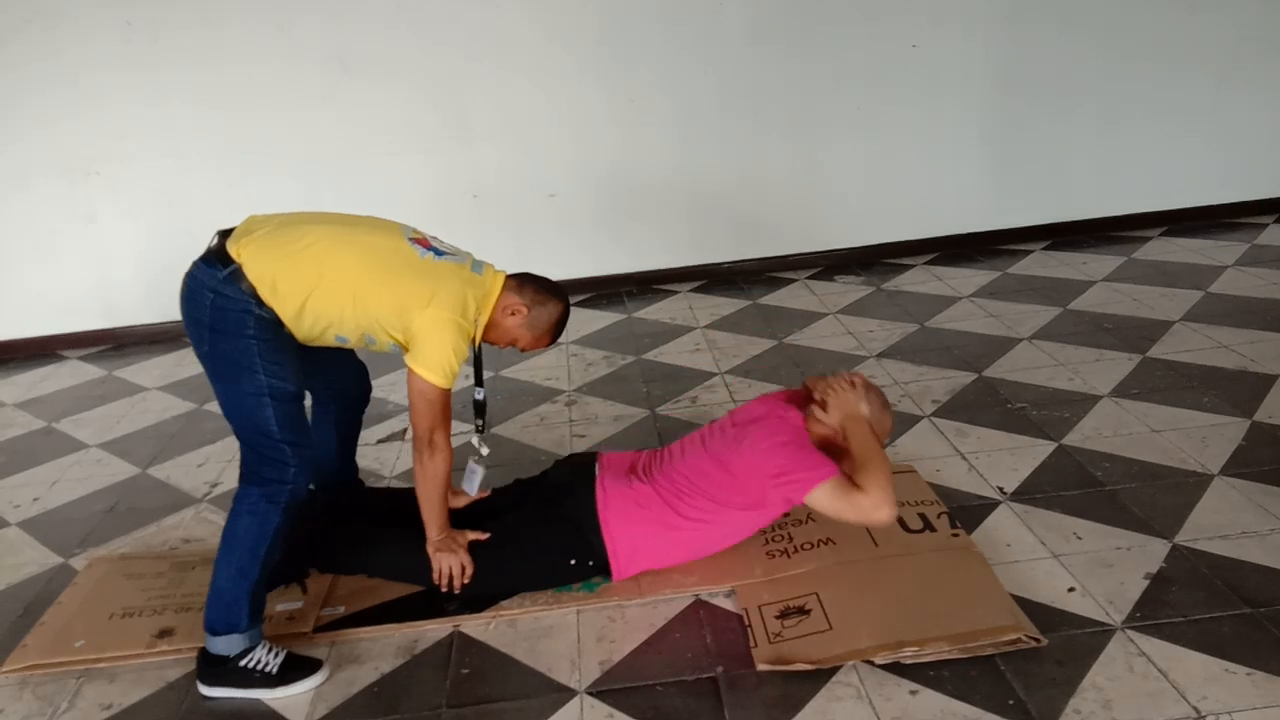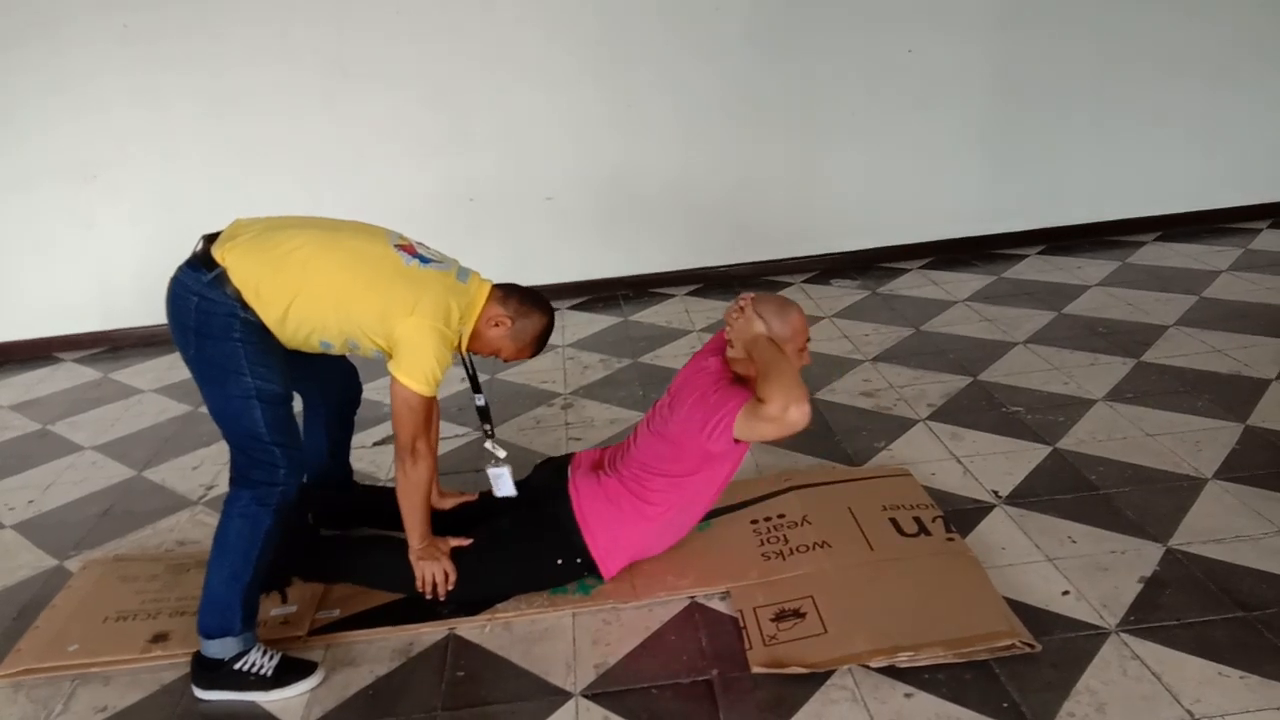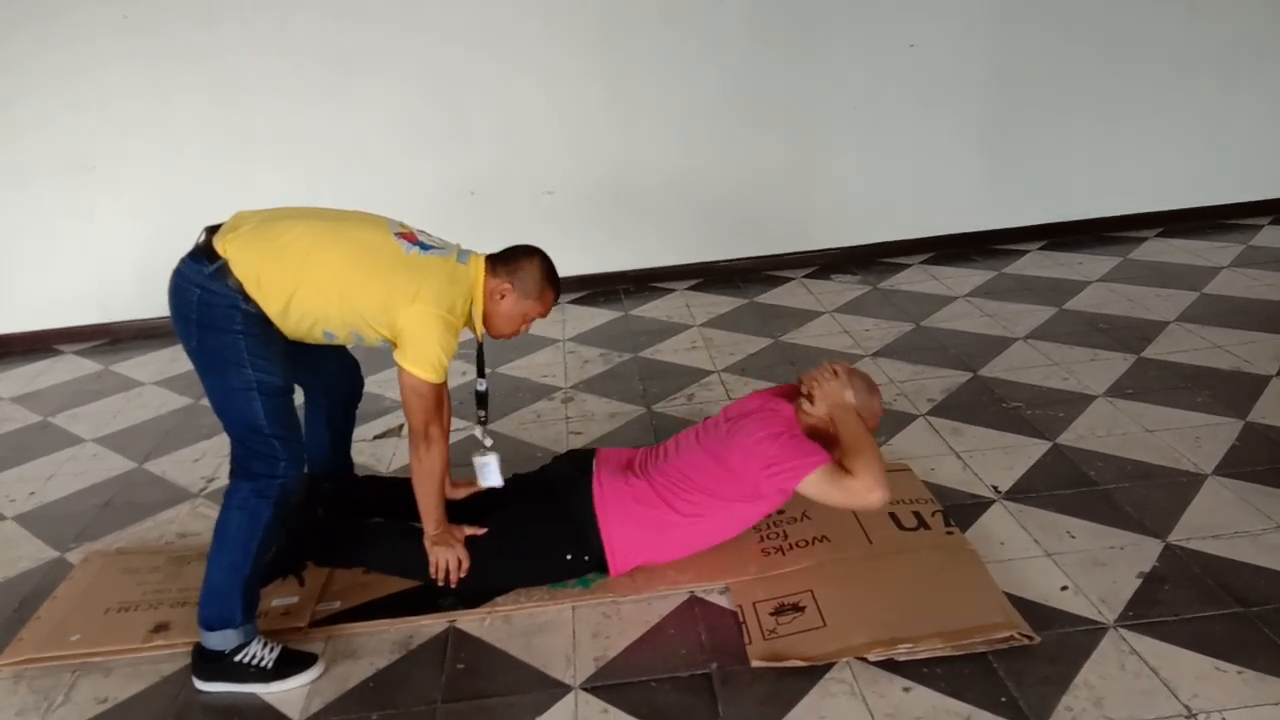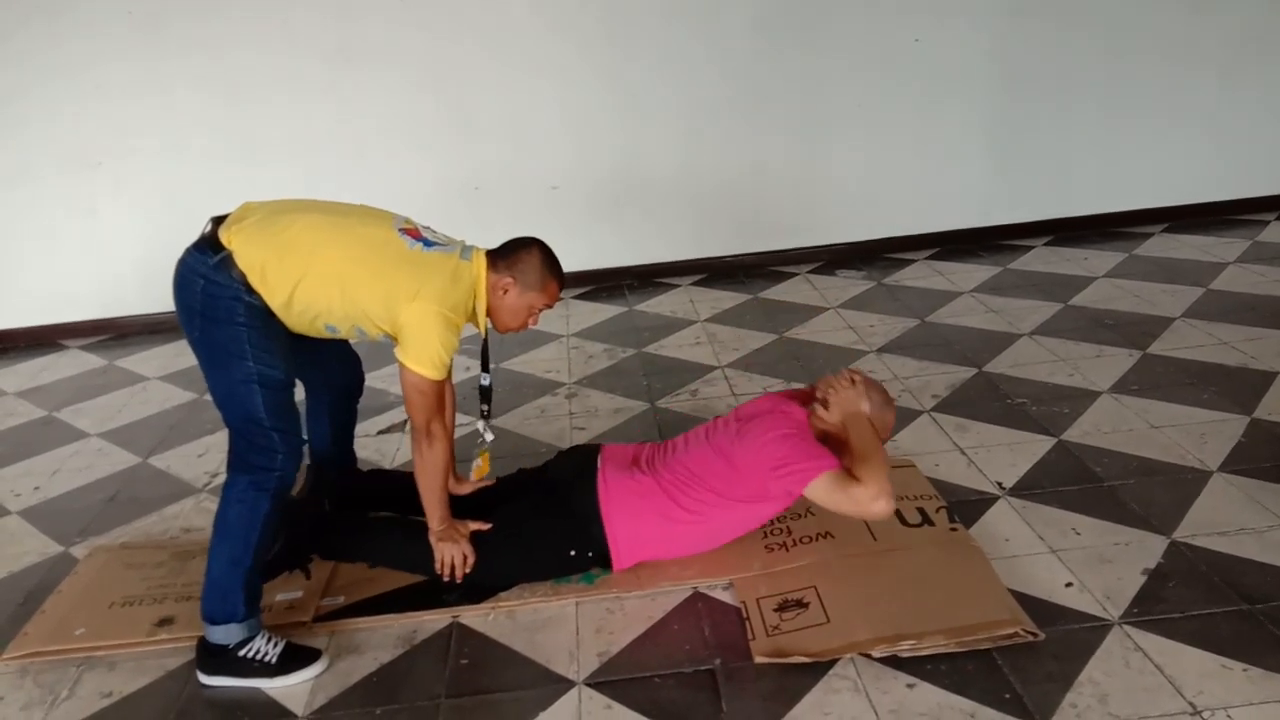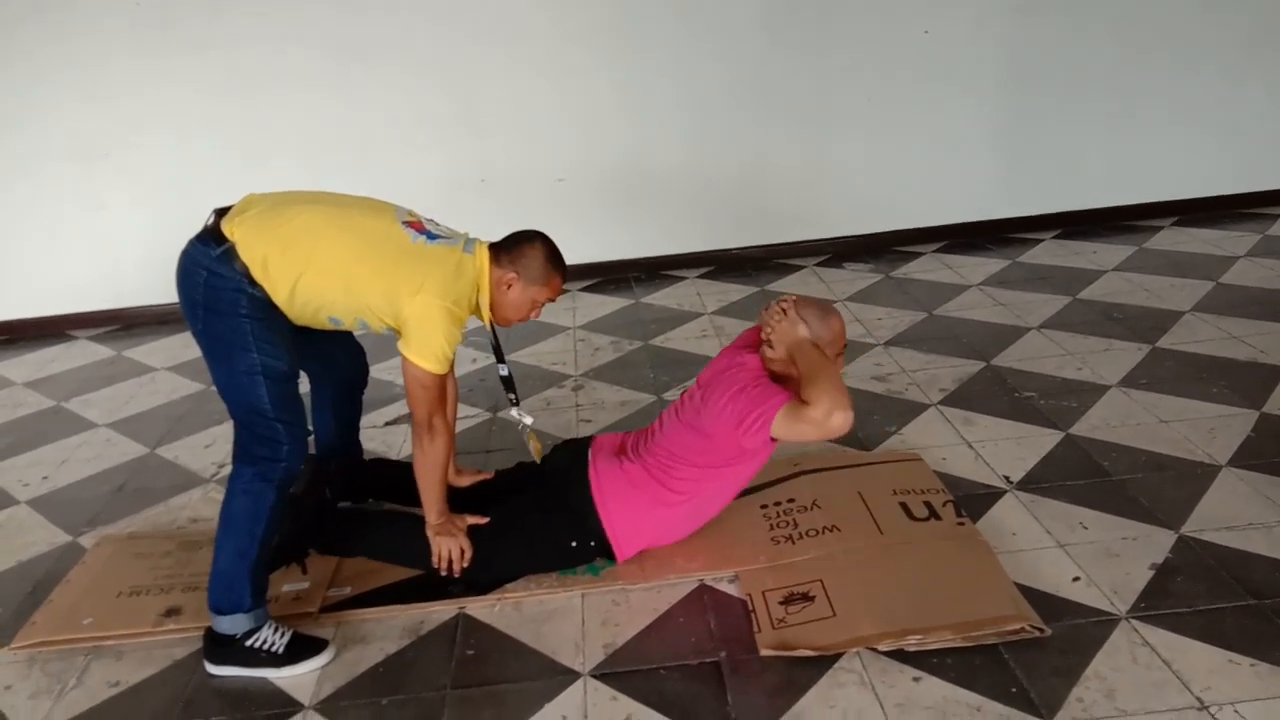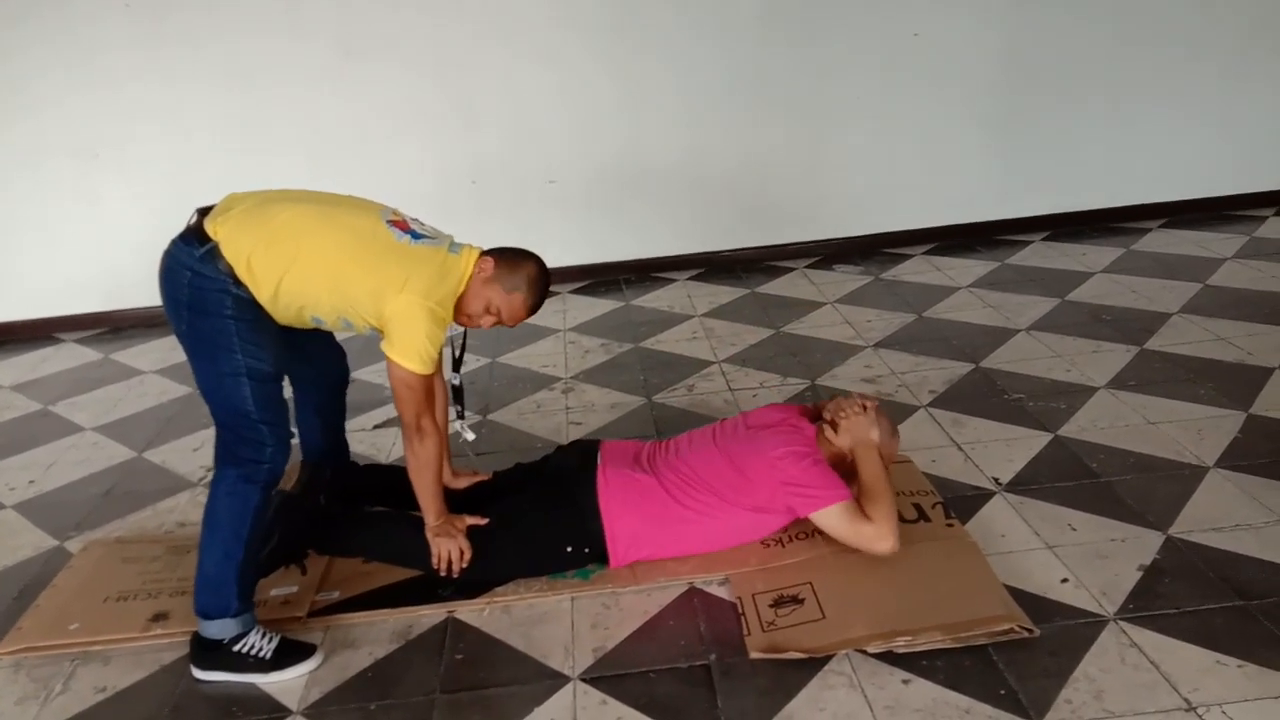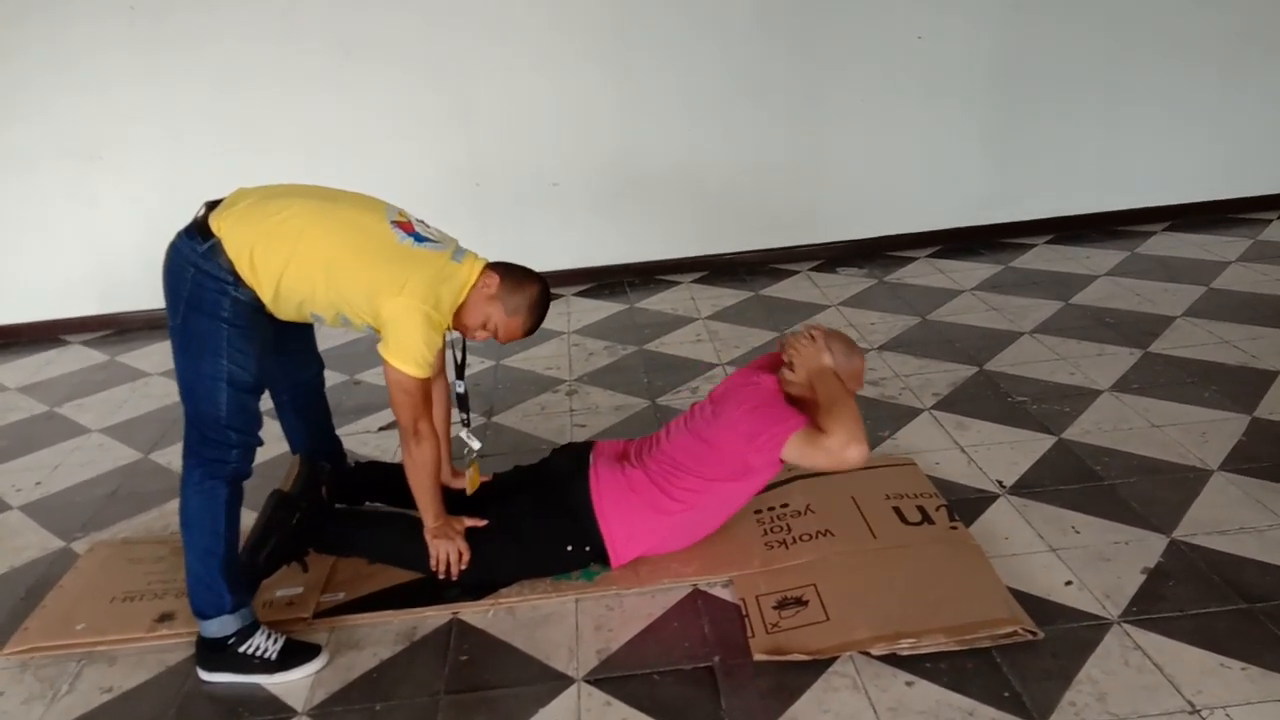
dt=0.7s
person 1, frame 1
left shoulder: (784, 408)
right shoulder: (789, 454)
left elbow: (807, 393)
right elbow: (877, 507)
left wrist: (827, 394)
right wrist: (854, 425)
left hip: (588, 481)
right hip: (586, 537)
left knee: (455, 521)
left ankle: (320, 510)
right ankle: (305, 546)
person 1, frame 2
left shoulder: (718, 354)
right shoulder: (720, 402)
right elbow: (791, 412)
right wrist: (757, 338)
left hip: (570, 483)
right hip: (573, 538)
left knee: (445, 521)
left ankle: (314, 504)
right ankle: (290, 553)
person 1, frame 3
left shoulder: (777, 402)
right shoulder: (783, 444)
left elbow: (814, 391)
right elbow: (870, 490)
left wrist: (833, 396)
right wrist: (846, 411)
left hip: (590, 479)
right hip: (588, 535)
left knee: (457, 514)
left ankle: (327, 501)
right ankle: (309, 539)
person 1, frame 4
left shoulder: (789, 404)
right shoulder: (793, 445)
left elbow: (818, 397)
right elbow: (876, 499)
left wrist: (840, 408)
right wrist: (856, 418)
left hip: (596, 474)
right hip: (594, 531)
left knee: (462, 506)
left ankle: (331, 496)
right ankle: (313, 532)
person 1, frame 5
left shoulder: (750, 352)
right shoulder: (754, 396)
right elbow: (834, 417)
right wrist: (801, 345)
left hip: (587, 467)
right hip: (590, 521)
left knee: (463, 498)
left ankle: (335, 483)
right ankle: (308, 525)
person 1, frame 6
left shoulder: (792, 419)
right shoulder: (800, 465)
right elbow: (881, 538)
left wrist: (842, 415)
right wrist: (867, 449)
left hip: (592, 469)
right hip: (590, 524)
left knee: (463, 501)
left ankle: (334, 487)
right ankle: (308, 526)
person 1, frame 7
left shoulder: (763, 377)
right shoulder: (767, 415)
left elbow: (790, 356)
right elbow: (849, 450)
right wrist: (821, 378)
left hip: (584, 471)
right hip: (586, 526)
left knee: (461, 502)
left ankle: (330, 482)
right ankle: (307, 527)
person 2, frame 1
left shoulder: (467, 281)
right shoulder: (448, 317)
left elbow: (435, 402)
right elbow: (430, 440)
left wrist: (441, 491)
right wrist: (439, 537)
left hip: (253, 267)
right hip: (231, 302)
left knee: (344, 387)
right knee: (282, 469)
right ankle: (229, 650)
person 2, frame 2
left shoulder: (453, 289)
right shoulder: (430, 324)
left elbow: (424, 404)
right elbow: (412, 447)
left wrist: (432, 493)
right wrist: (421, 545)
left hip: (241, 274)
right hip: (218, 303)
left knee: (335, 390)
right knee: (273, 471)
right ankle: (224, 653)
person 2, frame 3
left shoulder: (453, 271)
right shoulder: (435, 308)
left elbow: (433, 393)
right elbow: (425, 433)
left wrist: (441, 485)
right wrist: (435, 530)
left hip: (246, 264)
right hip: (218, 296)
left knee: (337, 383)
right knee: (273, 464)
right ankle: (224, 645)
person 2, frame 4
left shoulder: (456, 268)
right shoulder: (436, 305)
left elbow: (439, 384)
right elbow: (427, 428)
left wrist: (449, 478)
right wrist: (440, 527)
left hip: (250, 258)
right hip: (223, 286)
left knee: (338, 378)
right knee: (270, 457)
right ankle: (227, 639)
person 2, frame 5
left shoulder: (461, 262)
right shoulder: (441, 300)
left elbow: (442, 378)
right elbow: (428, 422)
left wrist: (450, 470)
right wrist: (437, 520)
left hip: (255, 248)
right hip: (227, 279)
left knee: (343, 371)
right knee: (276, 450)
right ankle: (235, 630)
person 2, frame 6
left shoulder: (444, 264)
right shoulder: (421, 299)
left elbow: (430, 381)
right elbow: (419, 424)
left wrist: (445, 472)
right wrist: (436, 522)
left hip: (243, 249)
right hip: (211, 277)
left knee: (324, 374)
right knee: (258, 452)
right ankle: (222, 634)
person 2, frame 7
left shoulder: (453, 270)
right shoulder: (418, 305)
left elbow: (433, 379)
right elbow: (416, 430)
left wrist: (446, 473)
right wrist: (435, 525)
left hip: (253, 249)
right hip: (213, 271)
left knee: (303, 387)
right knee: (223, 450)
right ankle: (224, 635)
